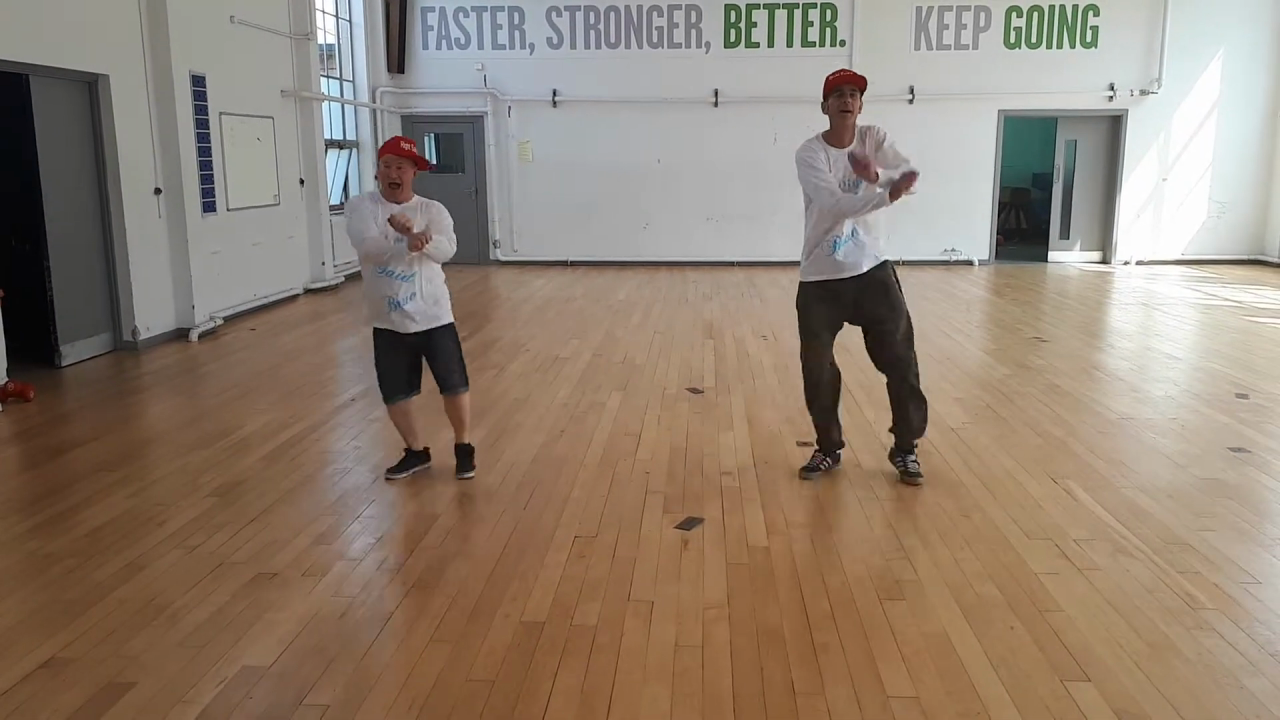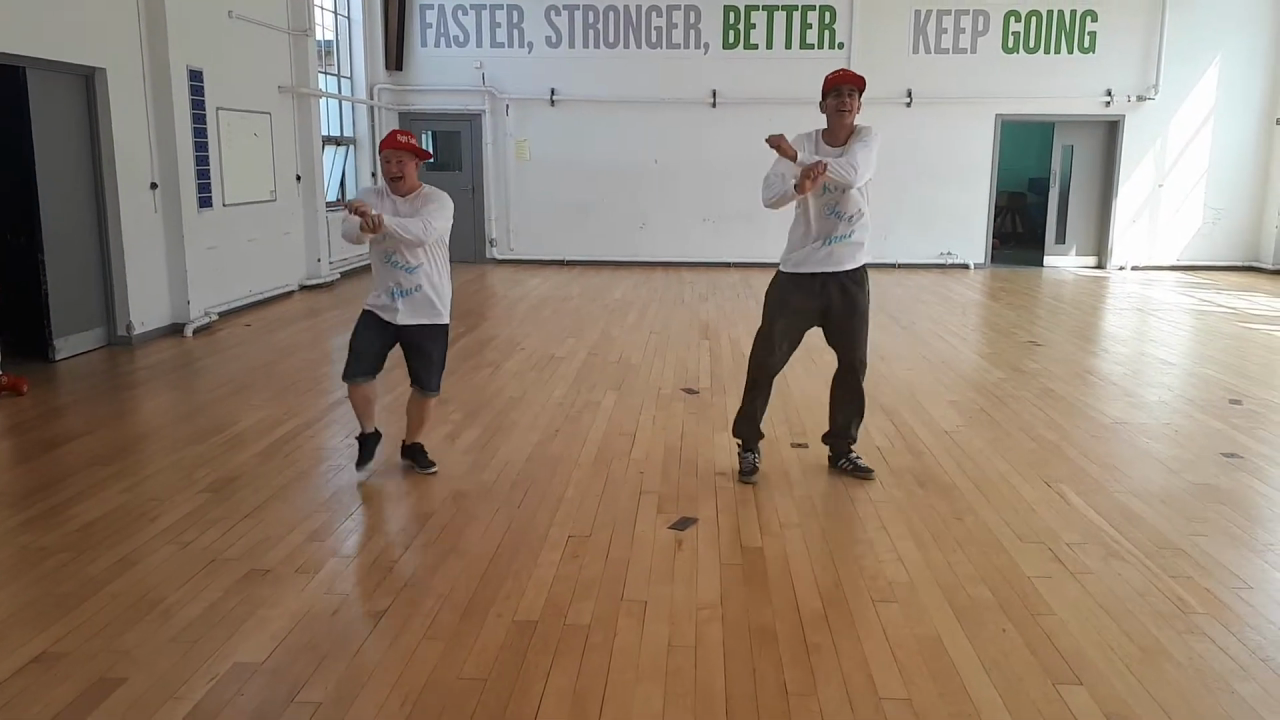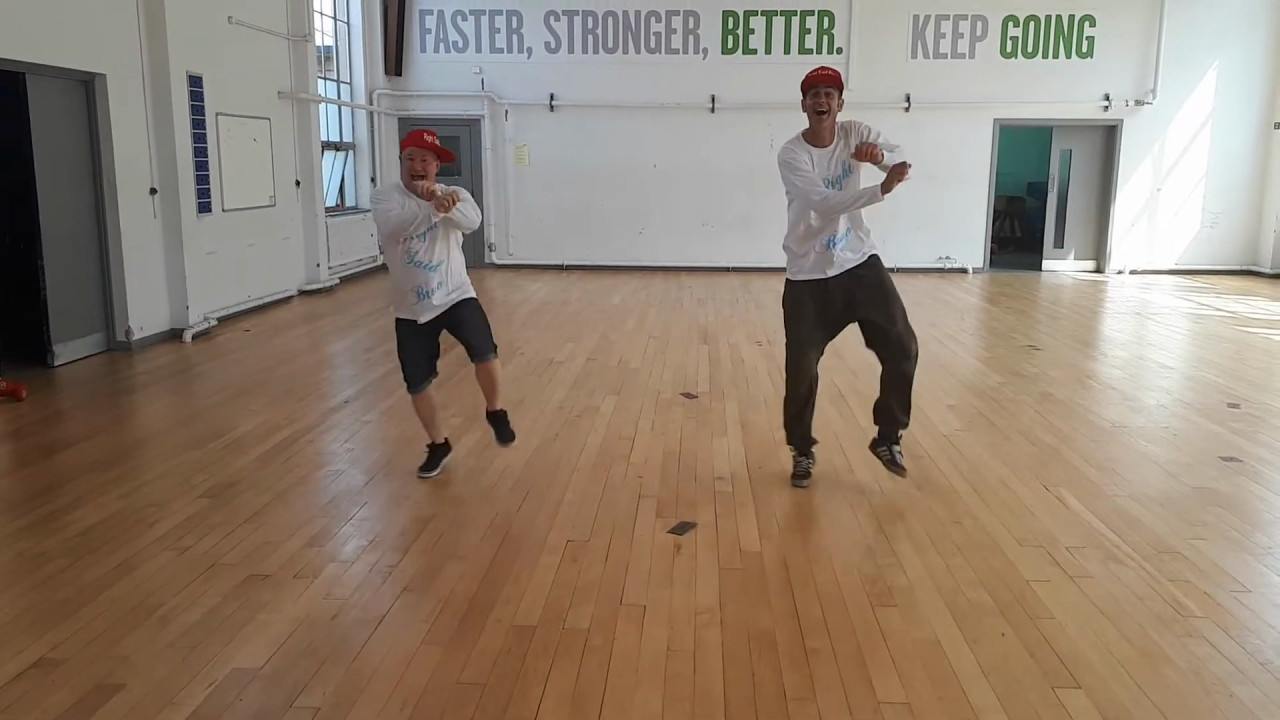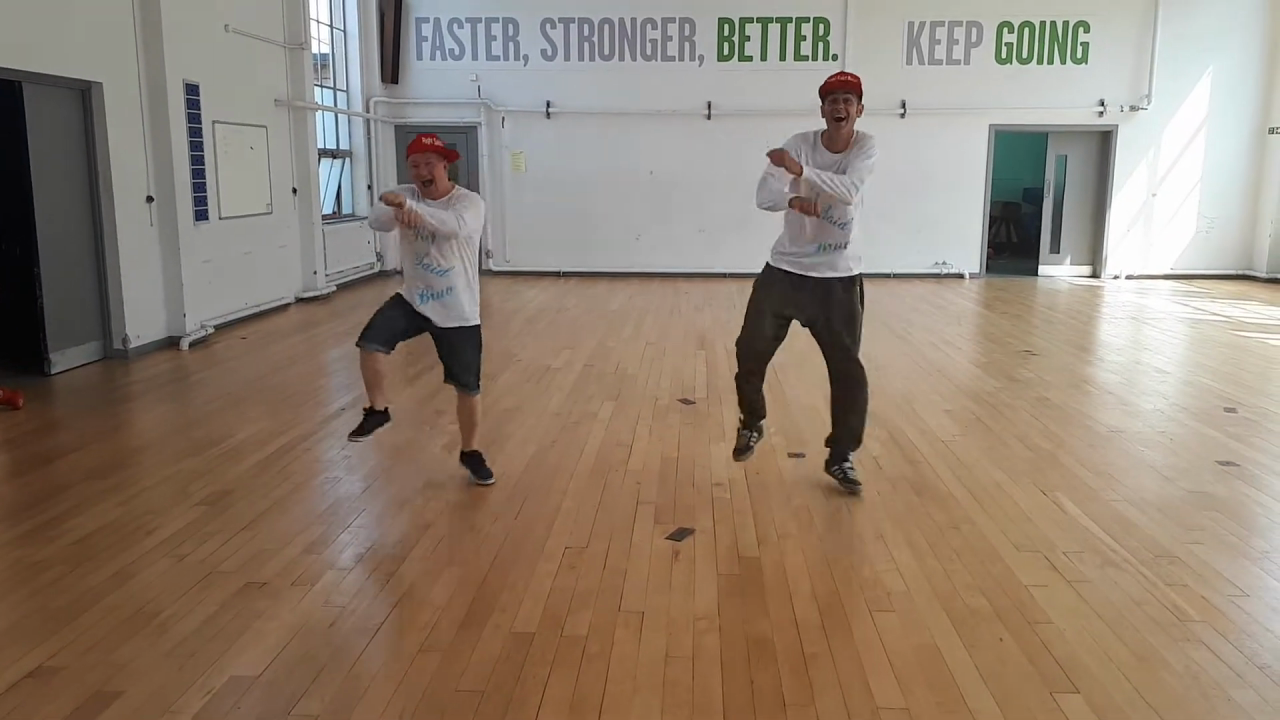
dt=0.4s
person 1, frame 1
left shoulder: (875, 139)
right shoulder: (810, 154)
left elbow: (909, 176)
right elbow: (832, 205)
left wrist: (873, 166)
right wrist: (887, 190)
left hip: (873, 269)
right hip: (821, 278)
left knee: (900, 359)
right knee: (818, 369)
left ankle: (905, 449)
right ankle: (828, 448)
person 1, frame 2
left shoulder: (866, 138)
right shoulder: (799, 146)
left elbow: (853, 174)
right elbow: (772, 196)
left wrist: (807, 162)
right wrist: (807, 174)
left hip: (847, 271)
right hip: (797, 271)
left knee: (853, 364)
right knee: (766, 358)
left ankle: (842, 449)
right ankle: (748, 444)
person 1, frame 3
left shoulder: (858, 133)
right shoulder: (791, 153)
left elbow: (899, 159)
right elbow: (822, 203)
left wrist: (879, 154)
right wrist: (883, 184)
left hip: (859, 264)
right hip: (807, 275)
left knee: (901, 346)
right knee: (801, 369)
left ankle: (888, 437)
right ankle: (803, 449)
person 1, frame 4
left shoulder: (867, 146)
right shoulder: (798, 145)
left elbow: (850, 190)
right elbow: (764, 198)
left wrist: (800, 171)
right wrist: (795, 200)
left hip: (842, 275)
right hip: (788, 269)
left knee: (847, 368)
right knee: (753, 346)
left ankle: (841, 456)
right ankle: (752, 418)
person 2, frame 1
left shoulder: (433, 211)
right shoulder: (361, 207)
left elbow: (445, 248)
right elbow: (367, 246)
left wrist: (412, 229)
right wrist: (408, 241)
left hip: (432, 316)
right hip: (387, 320)
left knee: (454, 387)
right knee: (395, 396)
left ankle: (464, 448)
right ankle: (416, 452)
person 2, frame 2
left shoulder: (438, 201)
right shoulder: (370, 197)
left elbow: (423, 232)
right elbow: (350, 232)
left wrist: (380, 221)
right wrist: (367, 223)
left hip: (428, 310)
right hip: (381, 306)
left knee: (425, 388)
right knee: (357, 376)
left ankle: (413, 445)
right ankle: (368, 435)
person 2, frame 3
left shoulder: (455, 195)
right shoulder: (384, 197)
left elbow: (471, 220)
right elbow: (392, 228)
left wrist: (439, 201)
right wrist: (435, 203)
left hip: (456, 296)
right hip: (411, 307)
left knee: (484, 354)
right knee: (418, 383)
left ankle: (495, 412)
right ankle: (438, 446)
person 2, frame 4
left shoulder: (469, 201)
right shoulder: (403, 196)
left elbow: (456, 226)
right elbow: (378, 219)
left wrist: (411, 210)
right wrist: (401, 213)
left hip: (459, 312)
right hip: (413, 300)
left knee: (467, 387)
right knee: (371, 345)
left ankle: (471, 452)
right ankle: (377, 411)
